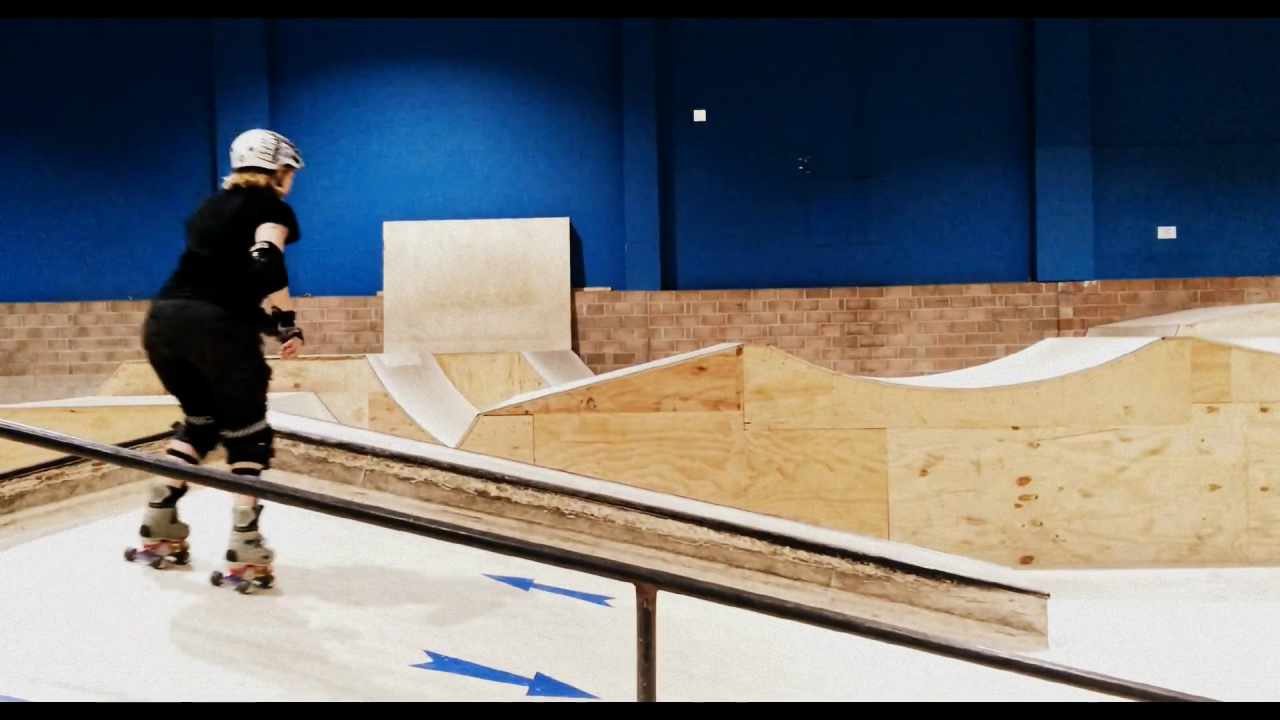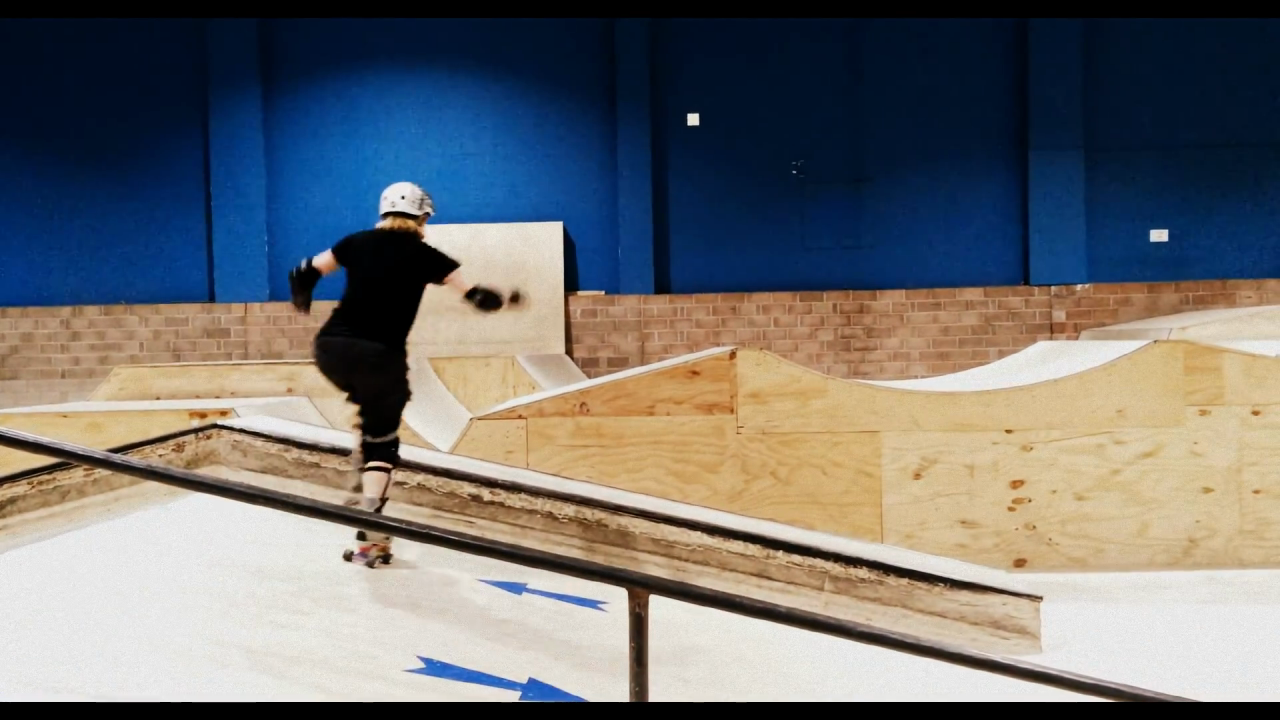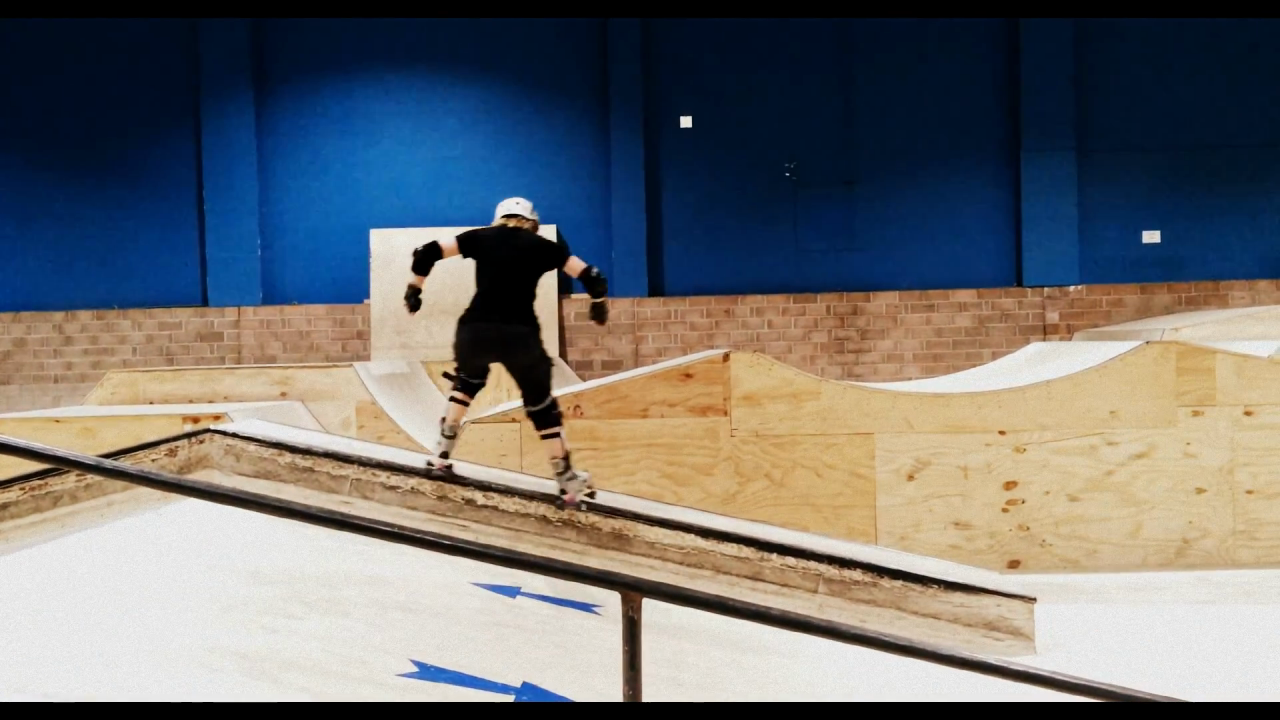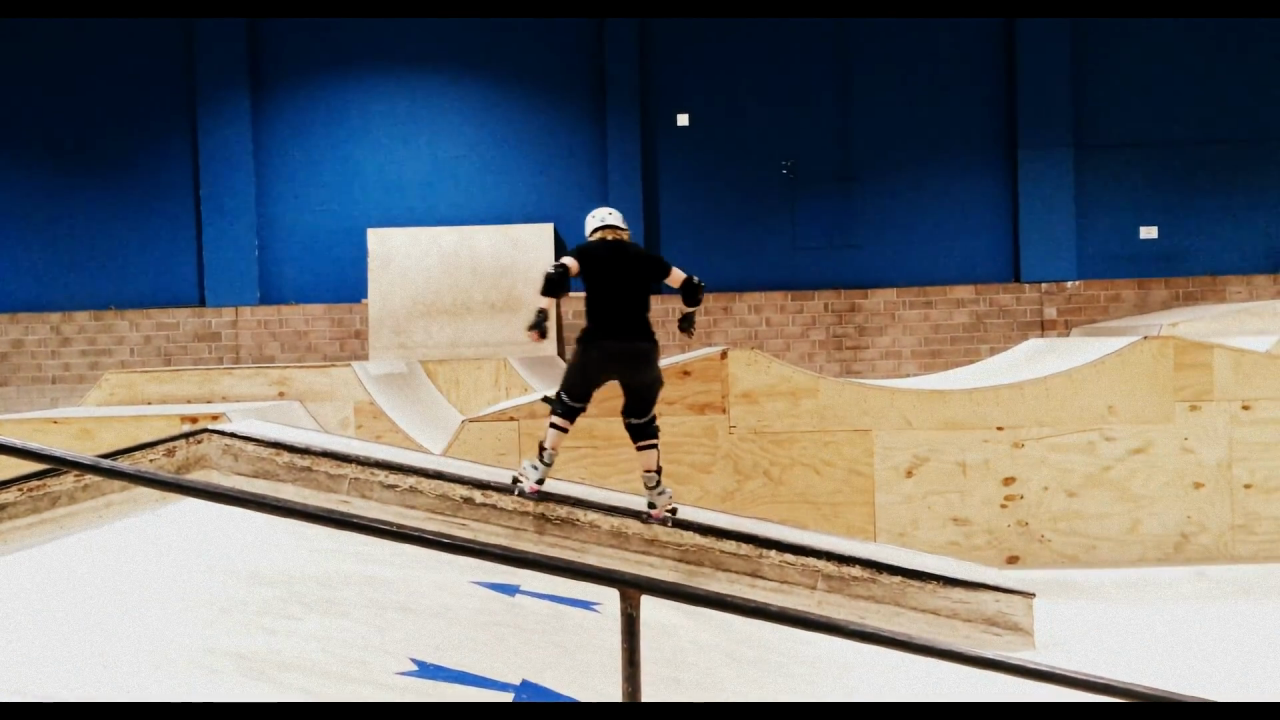
dt=0.5s
person 1, frame 1
left shoulder: (209, 207)
right shoulder: (273, 208)
right elbow: (265, 260)
left wrist: (255, 314)
right wrist: (283, 319)
left hip: (163, 318)
right hip: (217, 324)
left knee: (202, 422)
right knee: (249, 436)
left ankle: (159, 524)
right ankle: (245, 546)
person 1, frame 2
left shoulder: (358, 242)
right shoulder: (423, 254)
left elbow: (306, 272)
right elbow: (474, 296)
left wrist: (301, 294)
right wrist: (506, 298)
left hip: (330, 347)
right hip: (378, 354)
left knee: (371, 412)
right knee: (382, 441)
left ankle: (366, 486)
right ankle: (371, 535)
person 1, frame 3
left shoulder: (481, 238)
right shoulder: (541, 246)
left elbow: (427, 252)
right elbow: (591, 276)
left wrist: (414, 288)
right wrist: (599, 304)
left hip: (475, 330)
right hip: (520, 335)
left knee: (468, 381)
right knee: (543, 407)
left ankle: (442, 453)
right ankle: (570, 483)
person 1, frame 4
left shoulder: (588, 252)
right shoulder: (644, 257)
left elbow: (558, 274)
right elbow: (691, 285)
left wrist: (541, 315)
right wrist: (688, 315)
left hip: (597, 348)
right hip: (641, 350)
left knee: (567, 404)
right knee: (641, 421)
left ankle: (535, 476)
right ankle: (657, 499)
